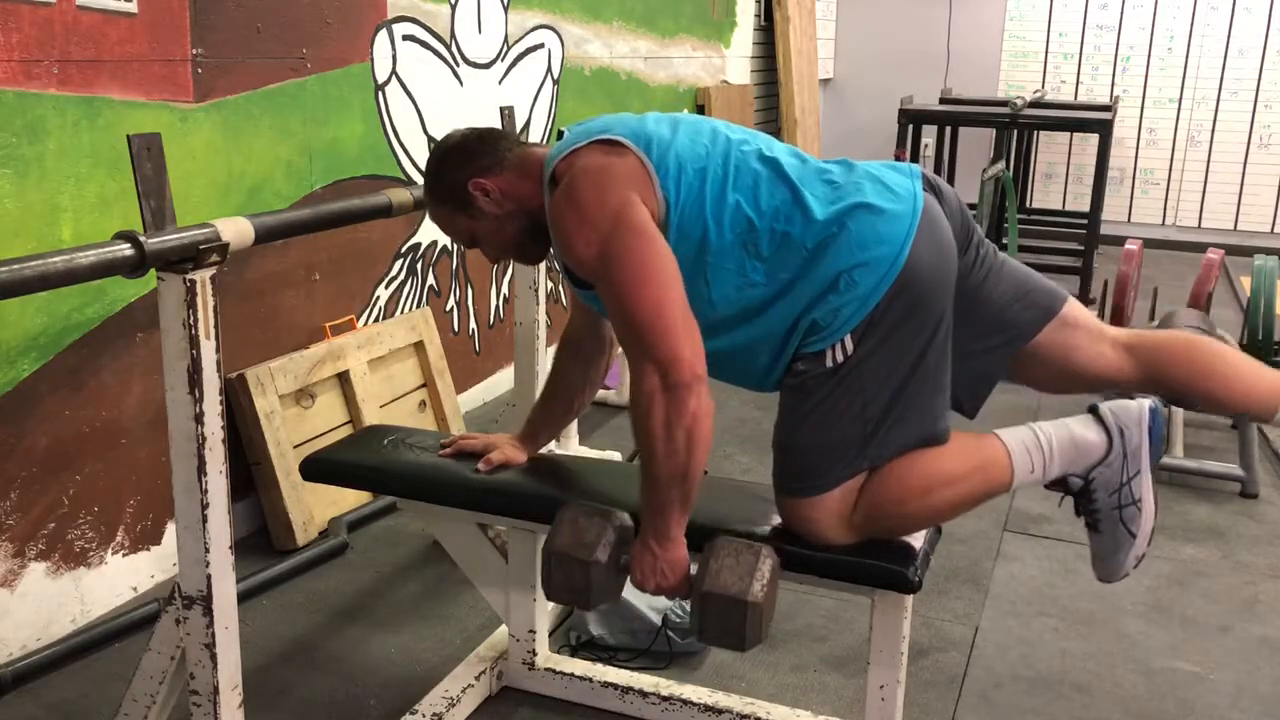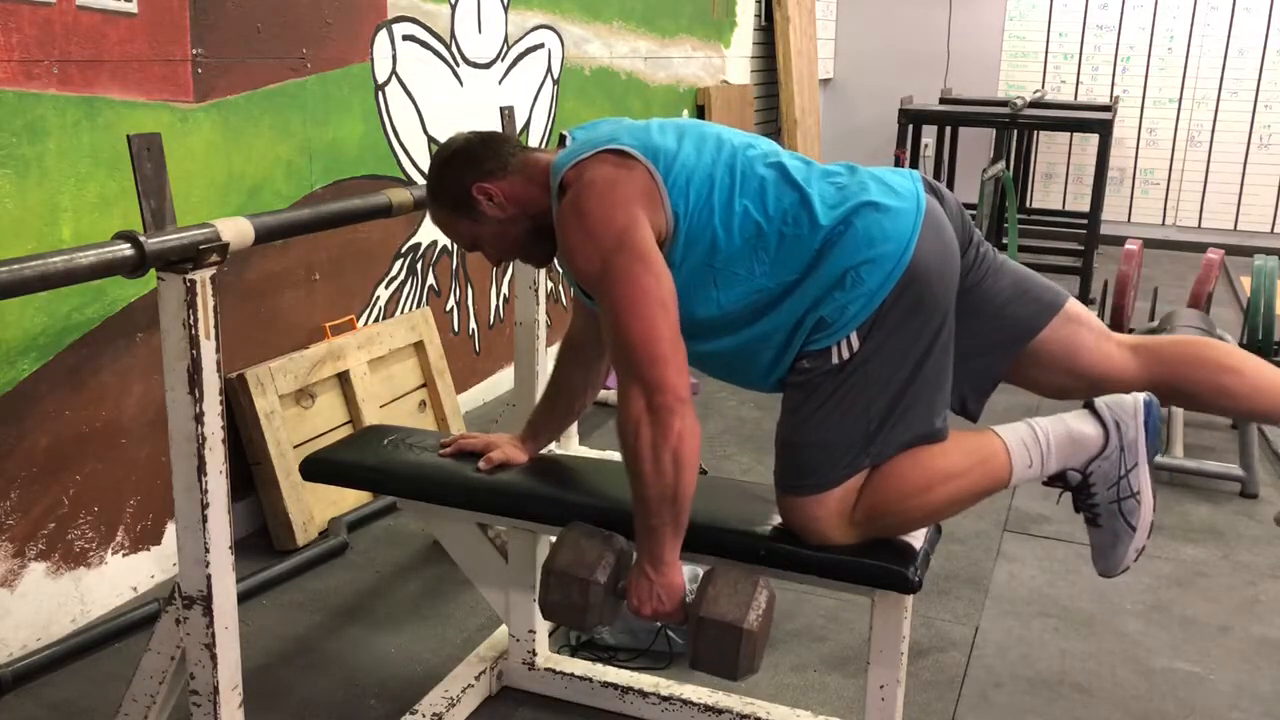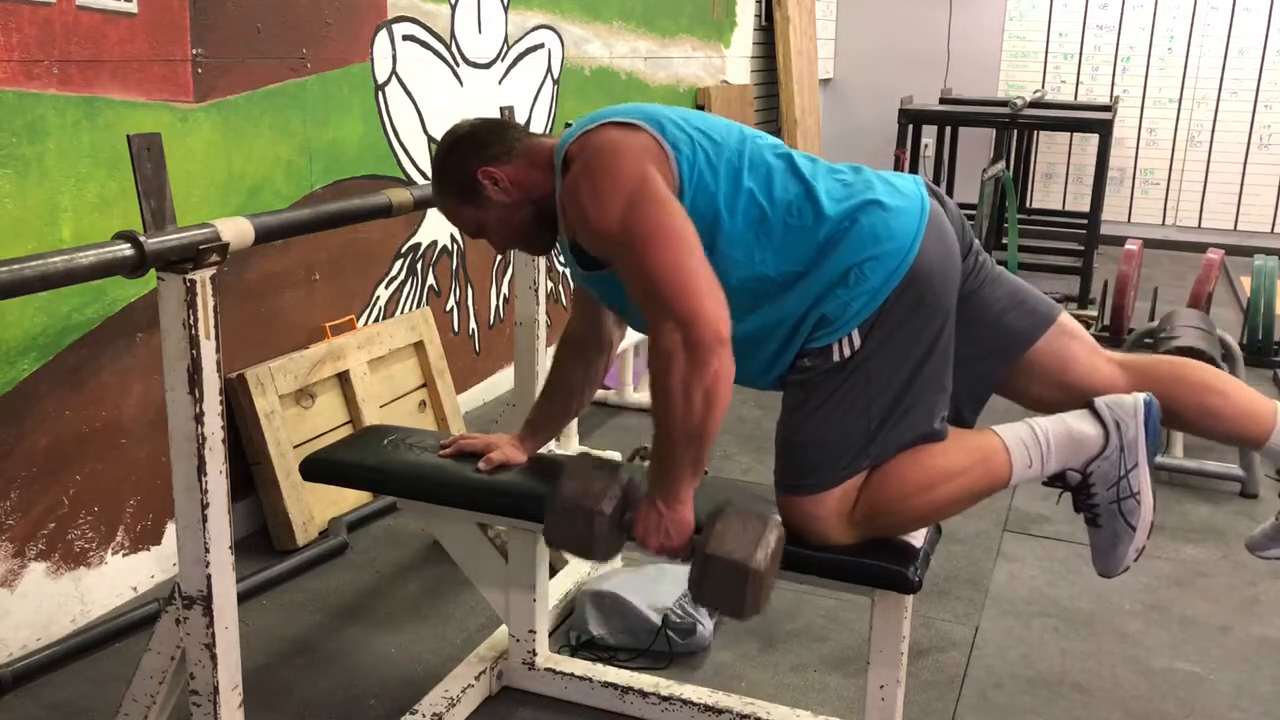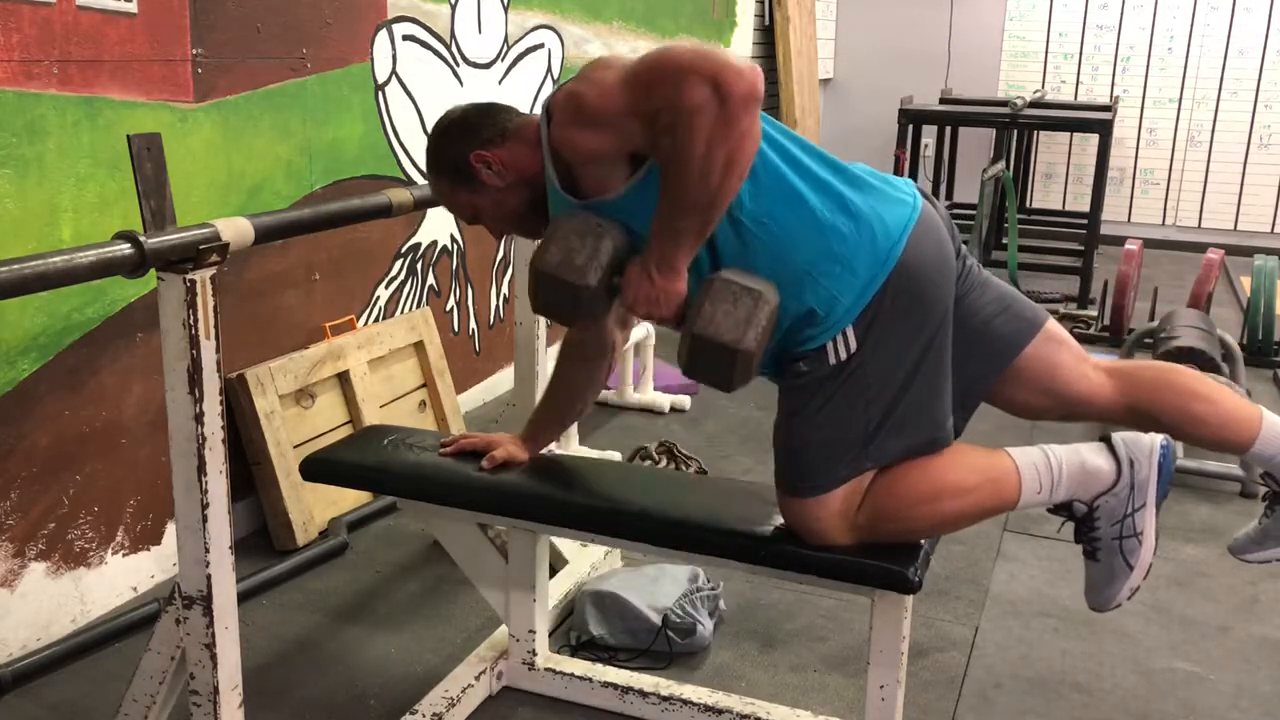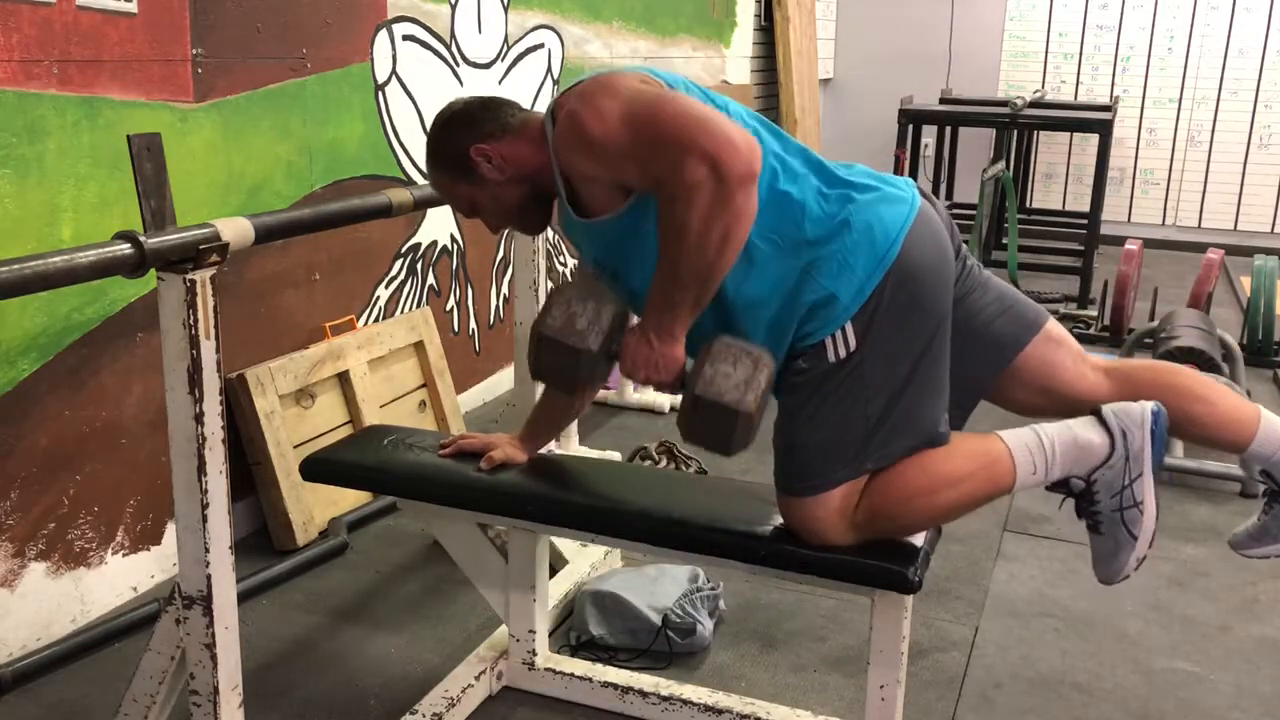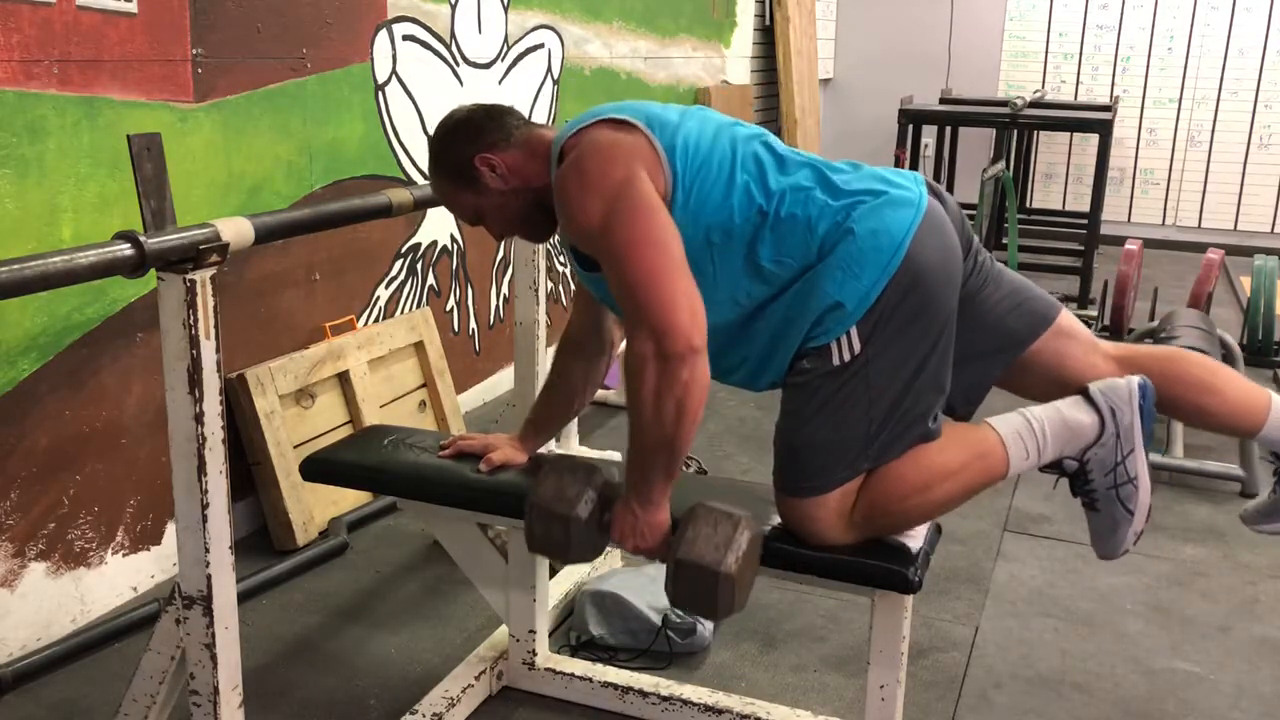
dt=0.5s
person 1, frame 1
left shoulder: (586, 201)
right shoulder: (595, 170)
left elbow: (674, 375)
right elbow: (593, 332)
left wrist: (662, 535)
right wrist: (527, 440)
left hip: (865, 272)
right hip: (907, 218)
left knee: (822, 515)
right knee: (1113, 354)
left ankle: (1078, 448)
person 1, frame 2
left shoulder: (593, 211)
right shoulder: (596, 173)
left elbow: (658, 395)
right elbow: (594, 337)
left wrist: (657, 560)
right wrist: (527, 441)
left hip: (870, 275)
right hip: (908, 222)
left knee: (822, 516)
right knee: (1116, 358)
left ankle: (1074, 442)
person 1, frame 3
left shoulder: (600, 180)
right shoulder: (592, 202)
left elbow: (699, 336)
right elbow: (590, 335)
left wrist: (671, 494)
right wrist: (527, 440)
left hip: (870, 277)
right hip: (909, 234)
left knee: (822, 515)
right knee: (1105, 375)
left ankle: (1077, 443)
person 1, frame 4
left shoulder: (581, 119)
right shoulder: (583, 192)
left elbow: (729, 87)
right elbow: (597, 330)
left wrist: (667, 262)
right wrist: (529, 439)
left hip: (861, 278)
right hip: (901, 240)
left knee: (825, 516)
right knee: (1093, 383)
left ankle: (1087, 477)
person 1, frame 5
left shoulder: (590, 121)
right shoulder: (582, 197)
left elbow: (726, 164)
left wrist: (667, 329)
right wrist: (527, 438)
left hip: (858, 277)
right hip: (899, 241)
left knee: (824, 516)
right knee: (1088, 381)
left ankle: (1084, 453)
person 1, frame 6
left shoulder: (593, 176)
right shoulder: (595, 175)
left elbow: (674, 345)
right elbow: (594, 333)
left wrist: (647, 502)
right wrist: (526, 440)
left hip: (867, 274)
right hip: (908, 226)
left knee: (821, 517)
right knee: (1096, 366)
left ankle: (1072, 431)
